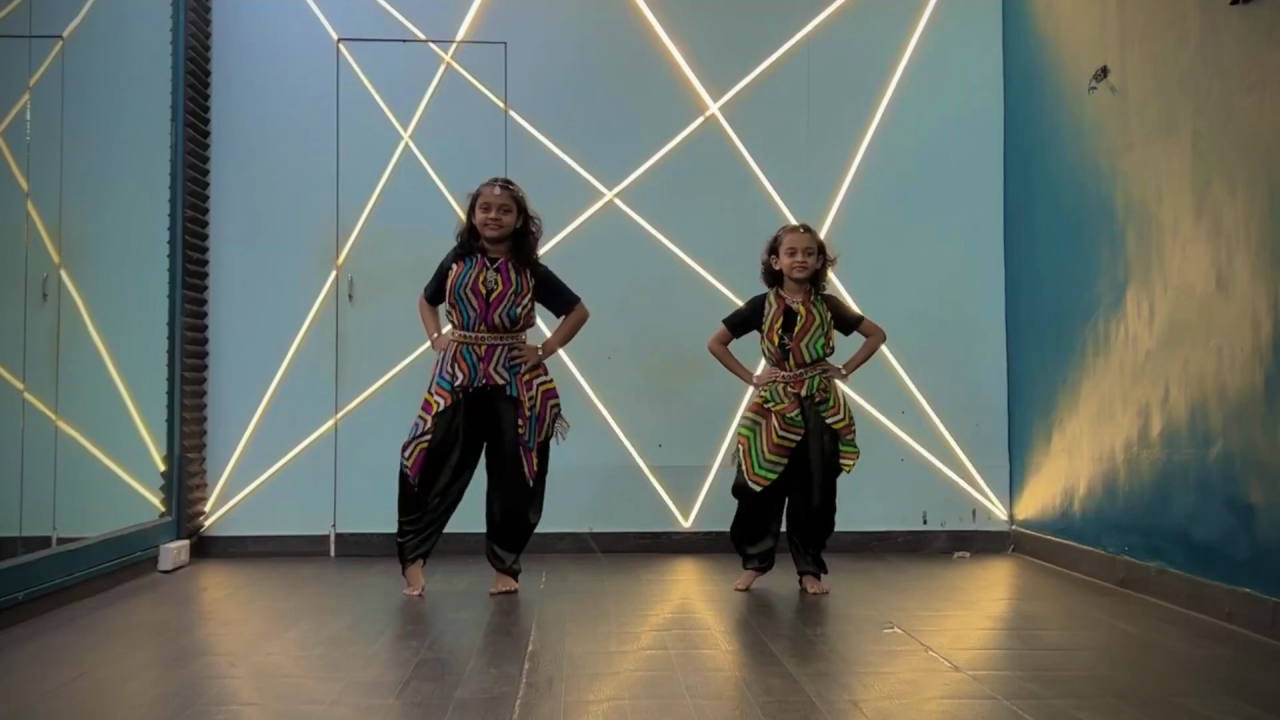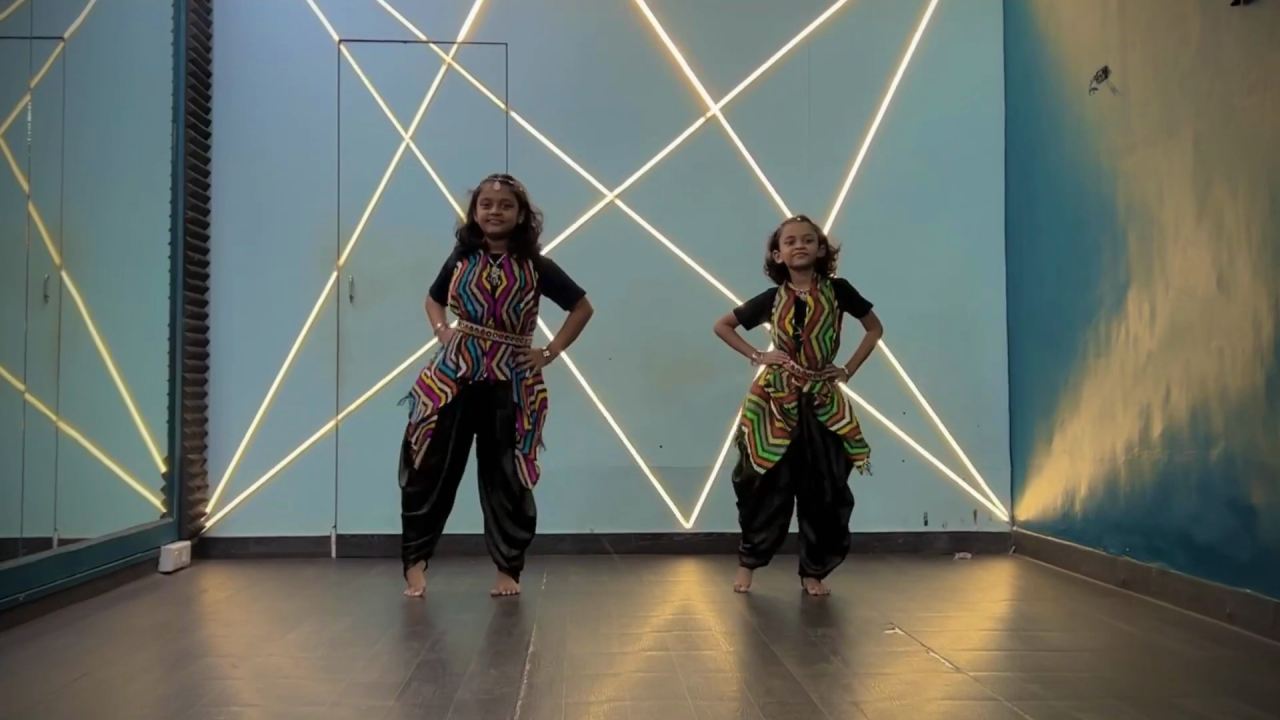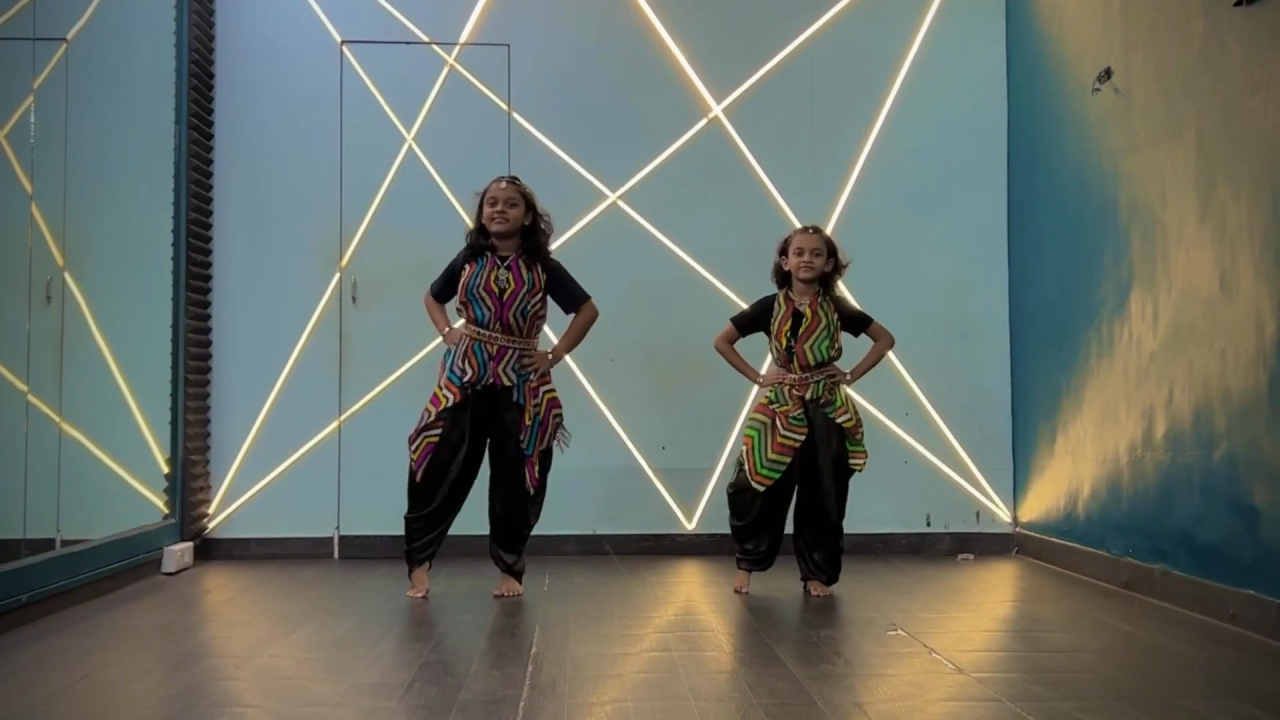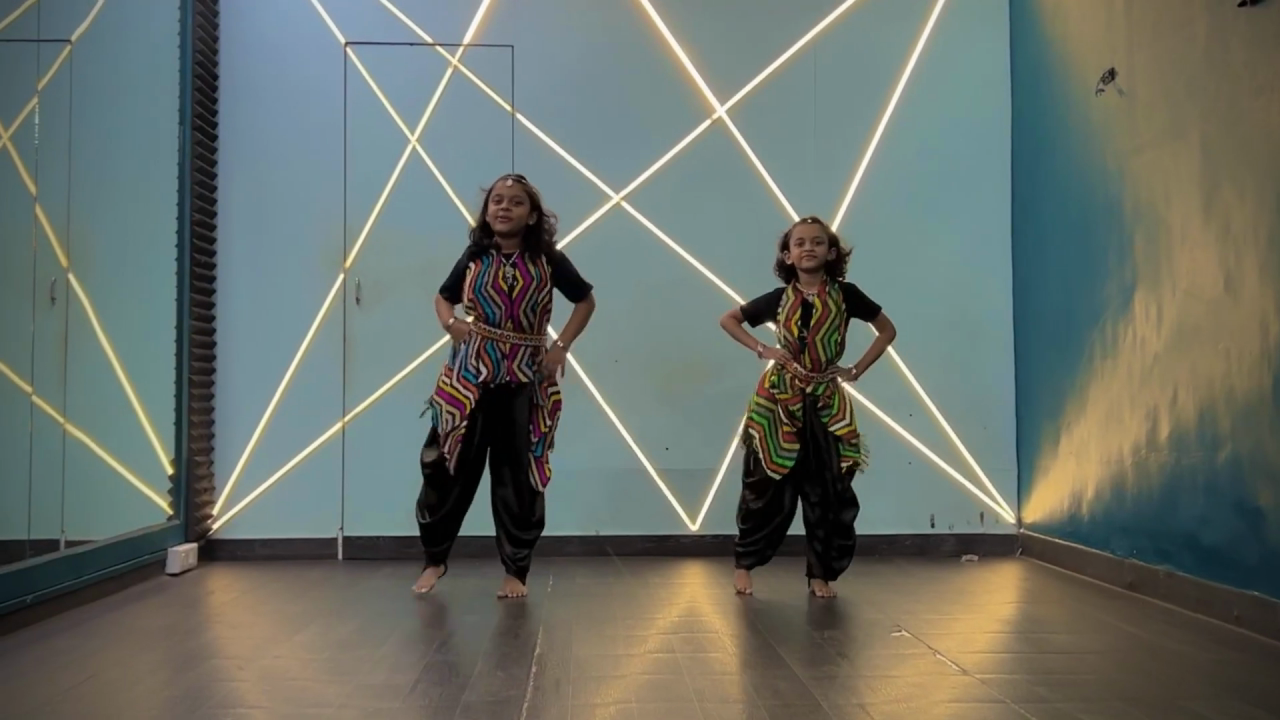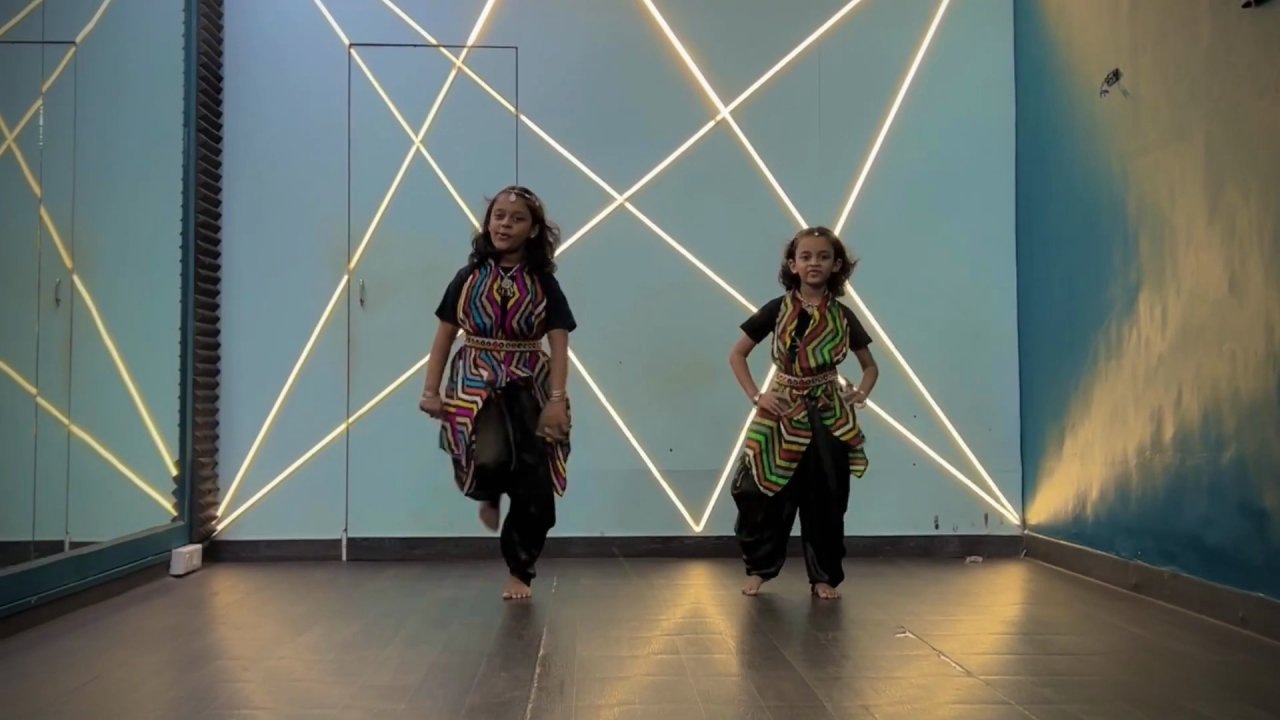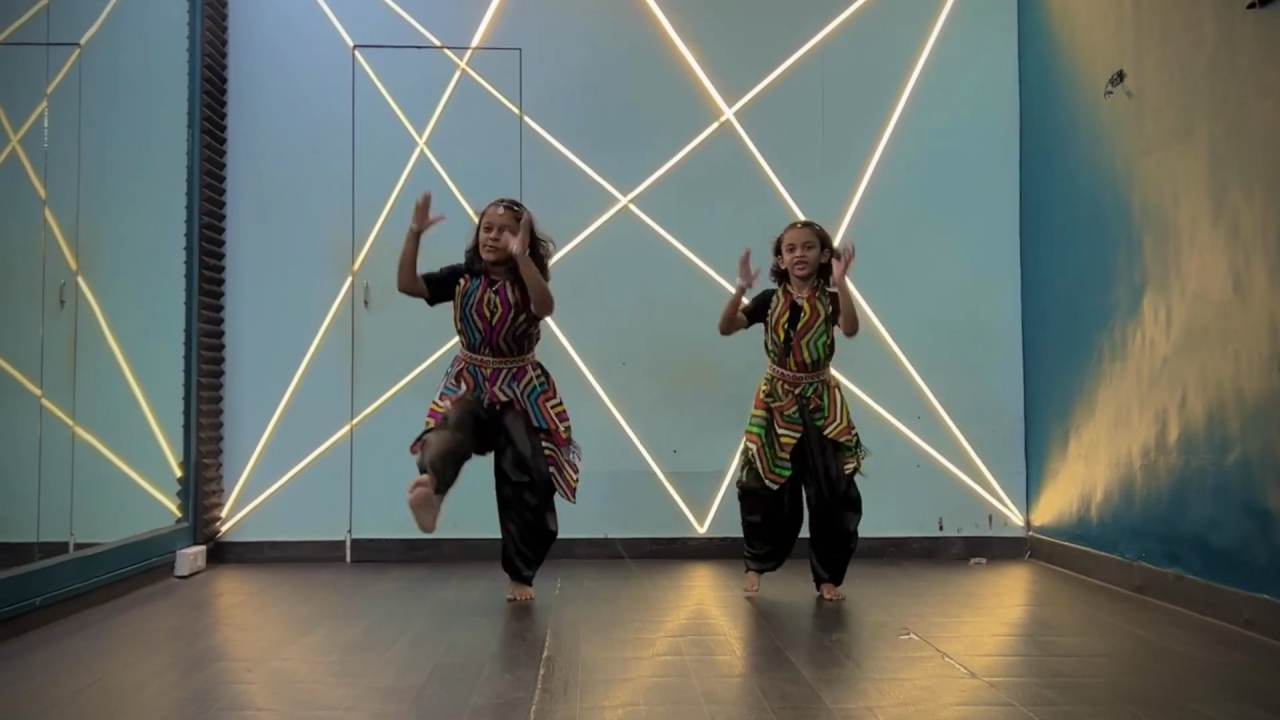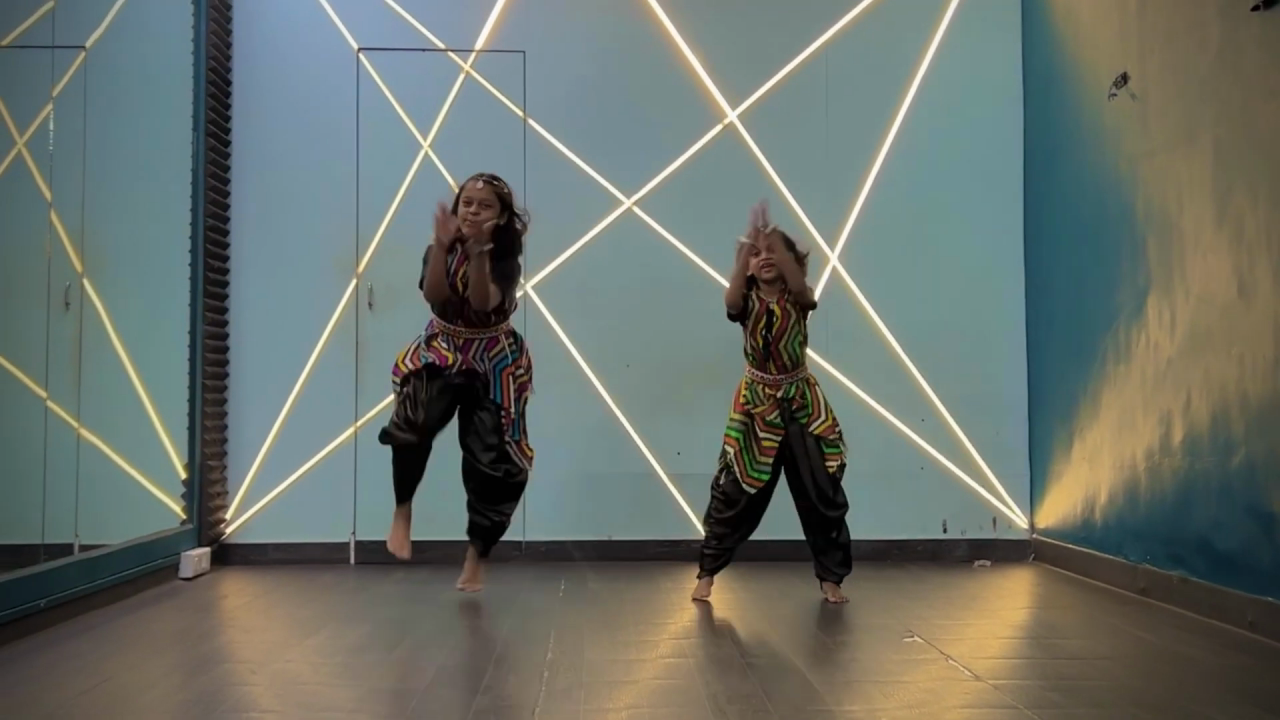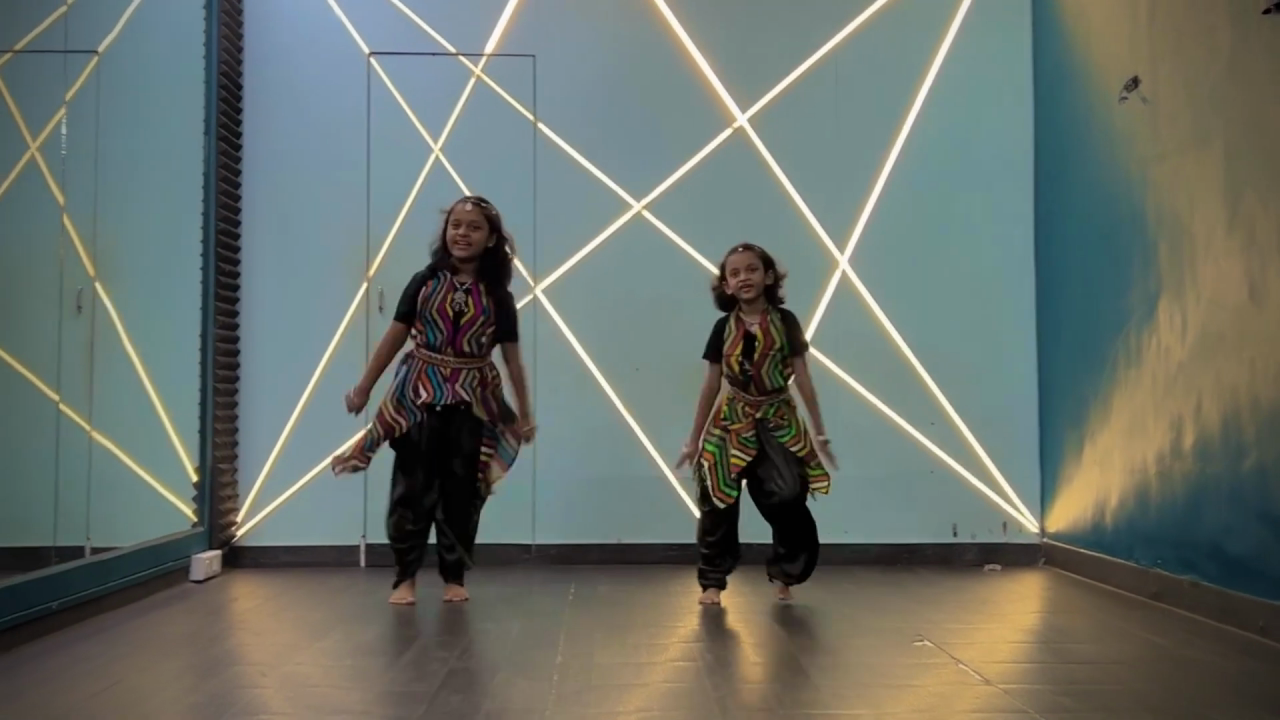
dt=0.2s
person 1, frame 1
left shoulder: (530, 271)
right shoulder: (456, 262)
left elbow: (577, 311)
right elbow: (427, 302)
left wrist: (546, 349)
right wrist: (436, 337)
left hip: (513, 385)
right hip: (457, 380)
left knee: (514, 479)
right knee: (429, 470)
left ankle: (506, 567)
right ankle: (413, 560)
person 1, frame 2
left shoulder: (535, 267)
right shoulder: (461, 260)
left elbow: (582, 307)
right elbow: (434, 300)
left wrist: (551, 351)
right wrist: (441, 330)
left hip: (512, 381)
right hip: (455, 376)
left knee: (506, 476)
right knee: (432, 469)
left ankle: (508, 568)
right ankle: (415, 561)
person 1, frame 3
left shoulder: (543, 268)
right shoulder: (469, 260)
left elbow: (587, 310)
right elbow: (432, 298)
left wrist: (555, 355)
right wrist: (447, 333)
left hip: (518, 386)
right hip: (465, 378)
left knee: (517, 480)
right knee: (438, 471)
left ankle: (510, 570)
right ankle: (420, 563)
person 1, frame 4
left shoulder: (549, 261)
right shoulder: (474, 259)
left elbow: (585, 300)
right elbow: (443, 298)
left wrist: (561, 346)
right wrist: (452, 323)
left hip: (526, 380)
right hip: (472, 376)
left knee: (519, 478)
right knee: (452, 470)
left ankle: (515, 570)
right ankle: (435, 560)
person 1, frame 5
left shoulder: (543, 281)
right shoulder: (469, 276)
left elbow: (558, 342)
right elbow: (445, 331)
left wrist: (558, 400)
right wrist: (432, 386)
left hip: (529, 386)
right hip: (476, 380)
left knee: (532, 482)
right knee: (490, 459)
left ankle: (520, 572)
right ankle: (489, 497)
person 1, frame 6
left shoulder: (527, 284)
right shoulder: (460, 278)
left elbow: (544, 308)
right elbow: (408, 286)
left wrist: (521, 254)
right wrist: (415, 234)
left hip: (520, 391)
right hip: (468, 386)
left knee: (527, 486)
right knee: (452, 435)
left ankle: (521, 576)
right ankle: (429, 490)
person 1, frame 7
left shoulder: (504, 261)
right shoulder: (439, 253)
left elbow: (483, 302)
right elbow: (435, 294)
left wrist: (478, 253)
right wrist: (441, 244)
left hip: (492, 363)
right hip: (441, 353)
left knee: (491, 460)
right knee: (413, 423)
left ankle: (477, 551)
right ankle: (403, 508)
person 1, frame 8
left shoulder: (497, 294)
right shoulder: (424, 282)
left elbow: (511, 356)
right elbow: (396, 335)
left wrist: (524, 414)
right wrist: (364, 387)
left hip: (470, 399)
right hip: (419, 393)
left knee: (459, 492)
right knee: (413, 489)
left ankle: (453, 578)
right ankle: (405, 578)
person 2, frame 1
left shoulder: (827, 305)
right shoulder: (761, 306)
left elbow: (877, 335)
right elbow: (716, 343)
left wrist: (844, 370)
right wrist: (750, 378)
left hip: (820, 404)
right hip: (775, 404)
left knee: (815, 490)
right knee: (760, 487)
left ankle: (810, 569)
right ankle: (754, 564)
person 2, frame 2
left shoulder: (838, 291)
right shoulder: (771, 299)
left elbow: (874, 328)
right elbow: (722, 326)
left wrist: (848, 370)
right wrist: (756, 356)
left hip: (822, 400)
right hip: (776, 397)
left knee: (825, 489)
right knee: (765, 481)
left ankle: (814, 570)
right ankle: (749, 561)
person 2, frame 3
left shoulder: (836, 307)
right shoulder: (769, 306)
left elbow: (885, 340)
right elbow: (722, 341)
left wrist: (851, 376)
right wrist: (756, 376)
left hip: (826, 407)
right hip: (780, 408)
left knee: (823, 496)
right knee: (759, 490)
left ankle: (816, 573)
right ankle: (747, 564)
person 2, frame 4
left shoulder: (846, 295)
right shoulder: (779, 298)
left elbow: (887, 330)
right elbow: (728, 319)
left wrist: (856, 370)
right wrist: (761, 349)
left hip: (826, 401)
right hip: (781, 397)
left knee: (828, 490)
right knee: (769, 483)
left ankle: (821, 572)
right ankle: (745, 562)
person 2, frame 5
left shoulder: (842, 315)
right shoulder: (777, 309)
left elbow: (869, 365)
right elbow: (737, 354)
left wrist: (861, 392)
right wrist: (755, 396)
left hip: (828, 411)
right hip: (782, 411)
left knee: (827, 498)
right knee: (764, 494)
left ankle: (823, 576)
right ankle: (758, 569)
person 2, frame 6
left shoulder: (830, 301)
right shoulder: (769, 300)
left elbow: (850, 329)
right elbow: (726, 328)
left wrist: (840, 280)
right wrist: (741, 288)
left hip: (821, 405)
right hip: (776, 402)
left knee: (831, 495)
right knee: (767, 492)
left ankle: (828, 576)
right ankle: (758, 564)
person 2, frame 7
left shoulder: (798, 300)
right shoulder: (745, 303)
left elbow: (803, 290)
right elbow: (731, 299)
left wrist: (776, 244)
right wrist: (745, 249)
left hip: (800, 402)
right hip: (756, 404)
left knee: (821, 492)
right knee: (736, 491)
left ankle: (830, 575)
right ankle: (709, 569)
person 2, frame 8
left shoulder: (784, 321)
right shoulder: (724, 327)
left elbow: (803, 377)
right elbow: (711, 385)
left wrist: (819, 432)
right wrist: (694, 440)
left hip: (779, 419)
right hip: (733, 422)
left knee: (788, 497)
right knee: (719, 506)
left ankle: (785, 572)
right ankle: (712, 581)
